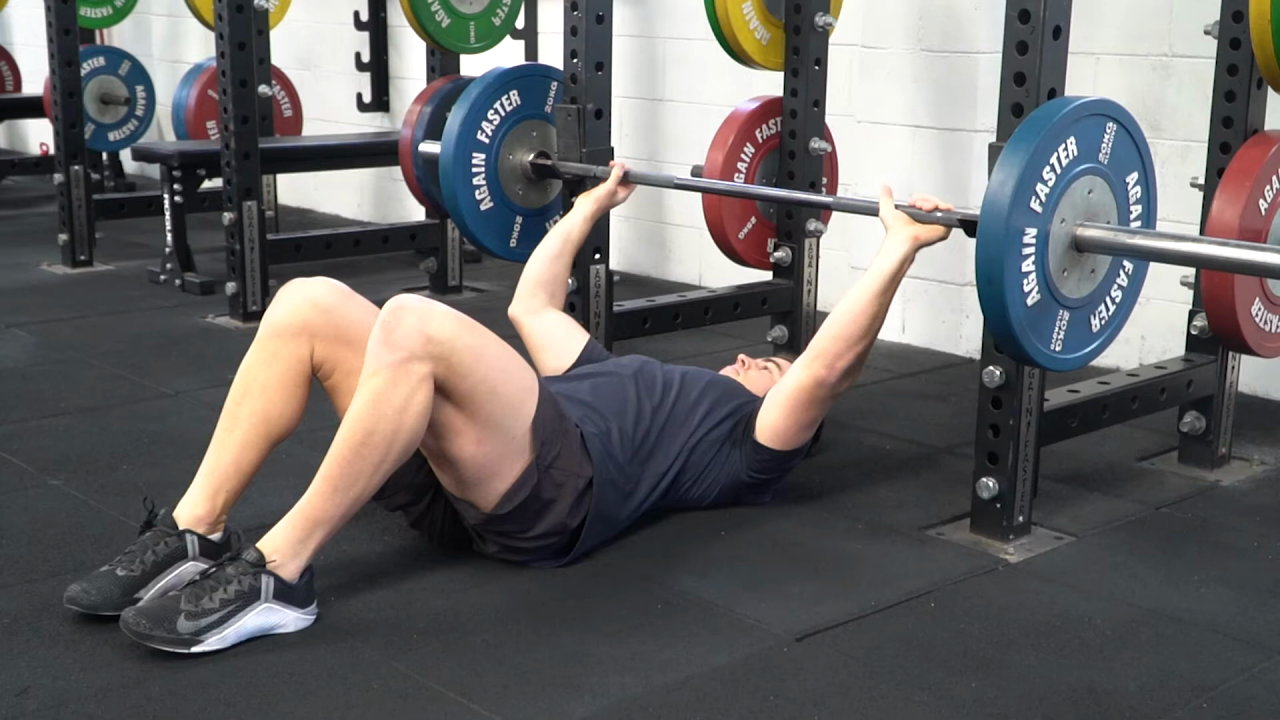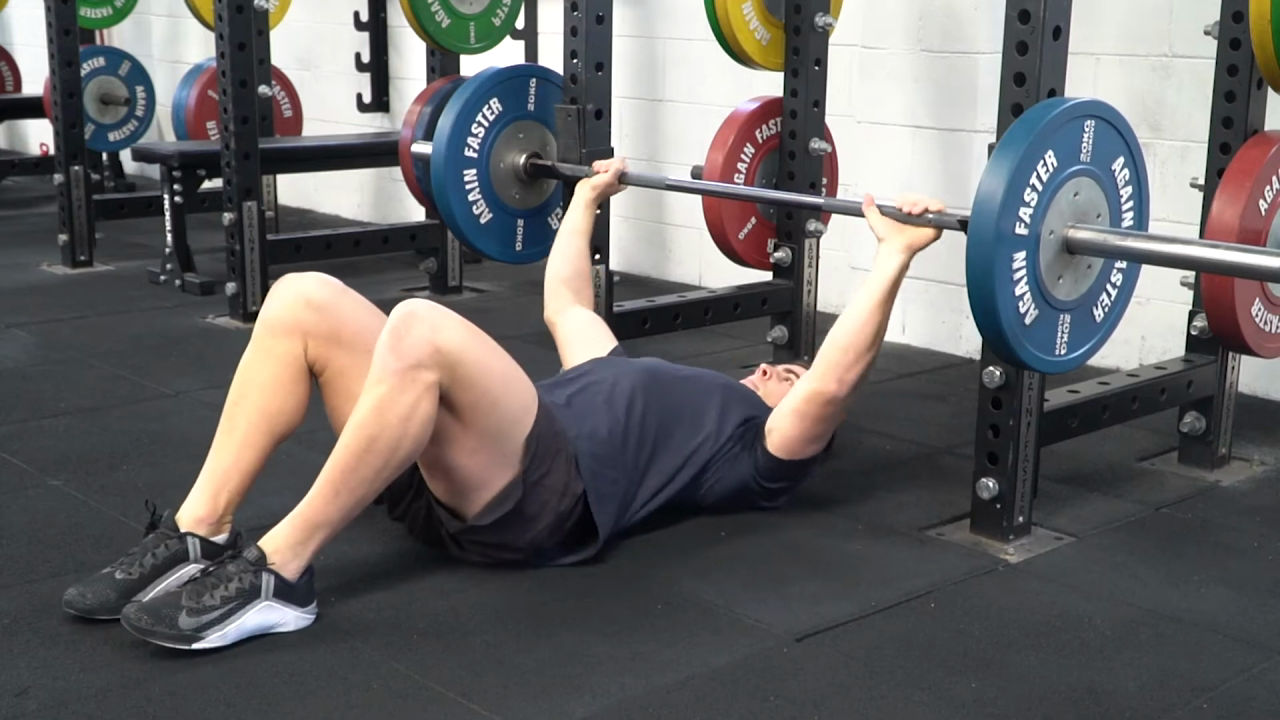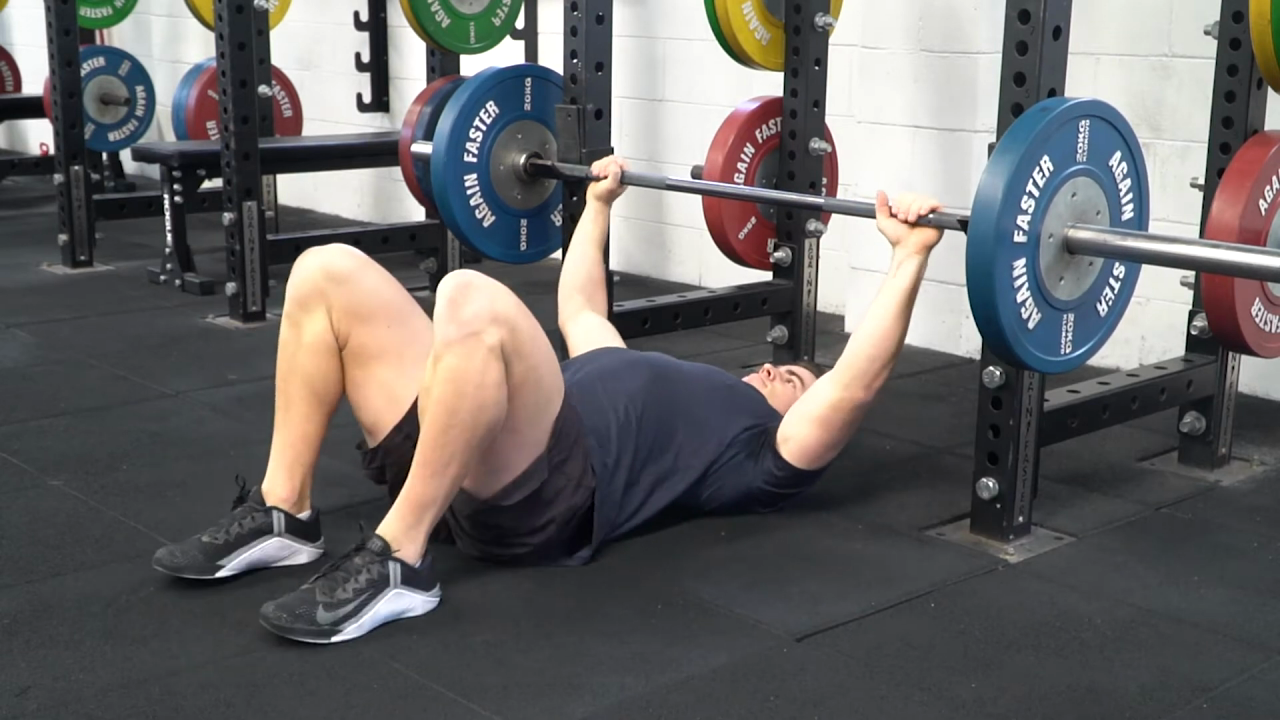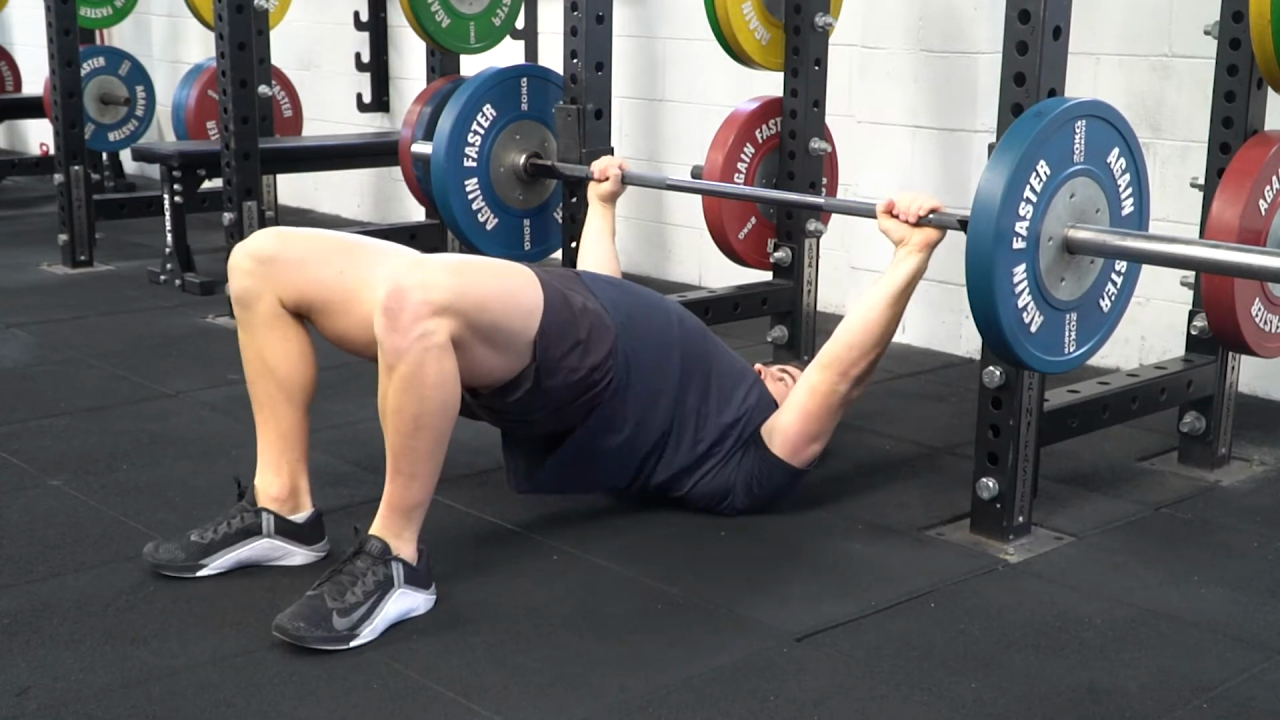
dt=1s
person 1, frame 1
left shoulder: (752, 442)
right shoulder: (617, 372)
left elbow: (832, 362)
right elbow: (531, 306)
left wrist: (899, 247)
right wrist: (589, 204)
left hip: (544, 486)
right hip: (449, 475)
left knee: (415, 320)
right knee: (310, 304)
left ankle: (275, 574)
right ankle: (192, 535)
person 1, frame 2
left shoulder: (764, 453)
right shoulder: (648, 385)
left elbow: (836, 378)
right elbow: (566, 309)
left wrist: (896, 253)
right wrist: (585, 203)
left hip: (539, 491)
right hip: (446, 475)
left knee: (420, 327)
right knee: (304, 300)
left ankle: (277, 572)
right ankle: (199, 536)
person 1, frame 3
left shoulder: (763, 459)
right shoulder: (660, 393)
left elbow: (855, 381)
right elbow: (579, 312)
left wrist: (910, 256)
right wrist: (598, 206)
left hip: (541, 482)
right hip: (451, 444)
left knee: (472, 297)
right knee: (329, 272)
left ankle: (397, 560)
right ankle: (281, 514)
person 1, frame 4
right shoulder: (699, 385)
left elbow: (841, 372)
right elbow: (602, 294)
left wrist: (911, 256)
right wrist: (603, 204)
right hip: (498, 338)
left knee: (411, 298)
right knee: (263, 261)
left ankle: (393, 560)
right ankle: (282, 513)
